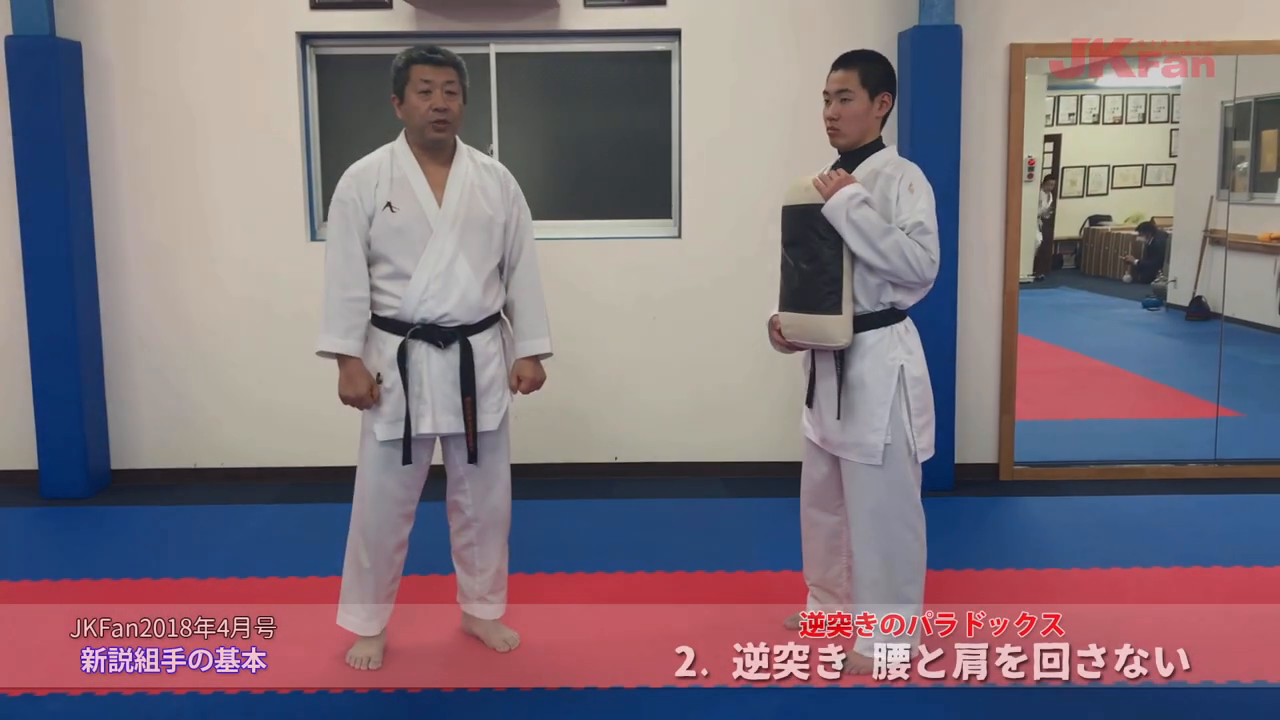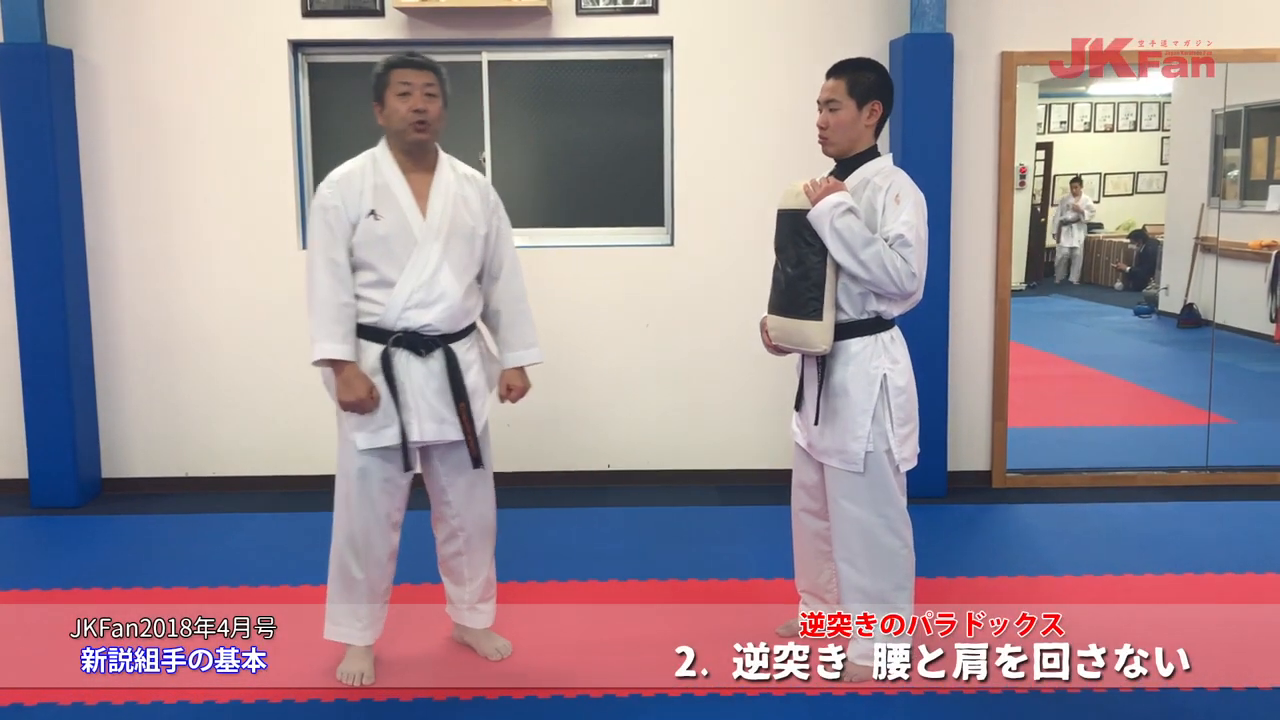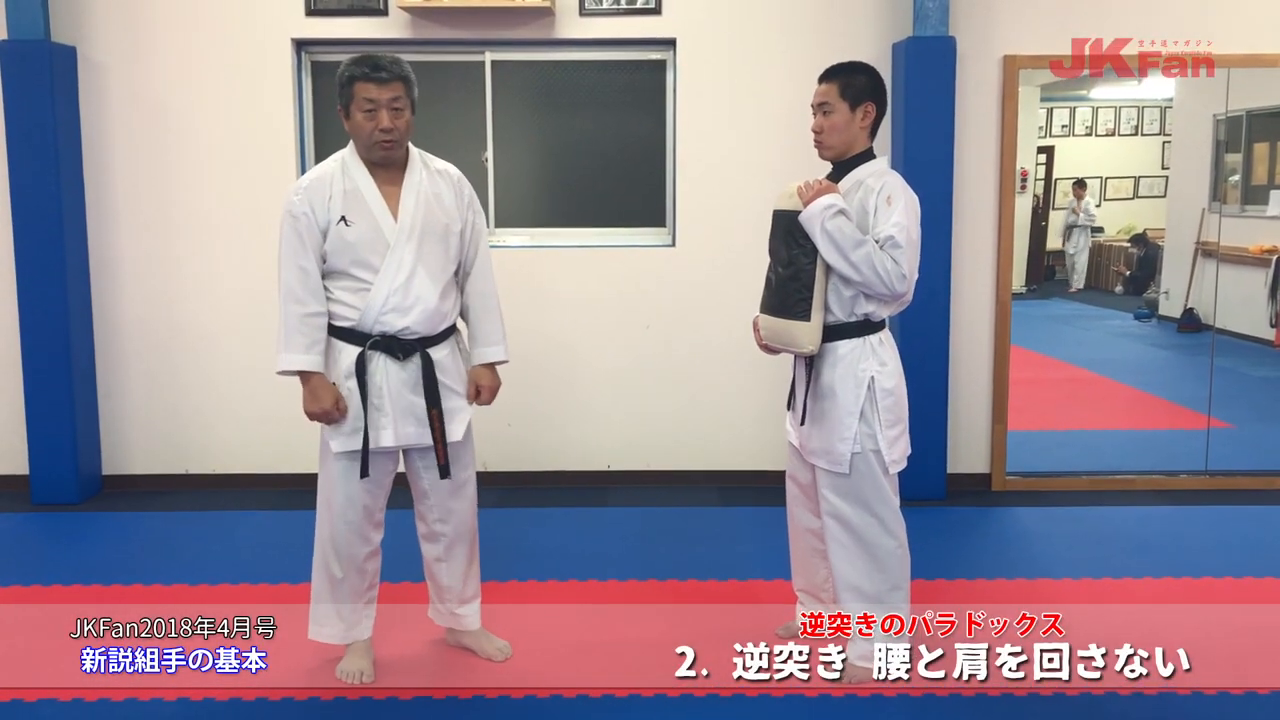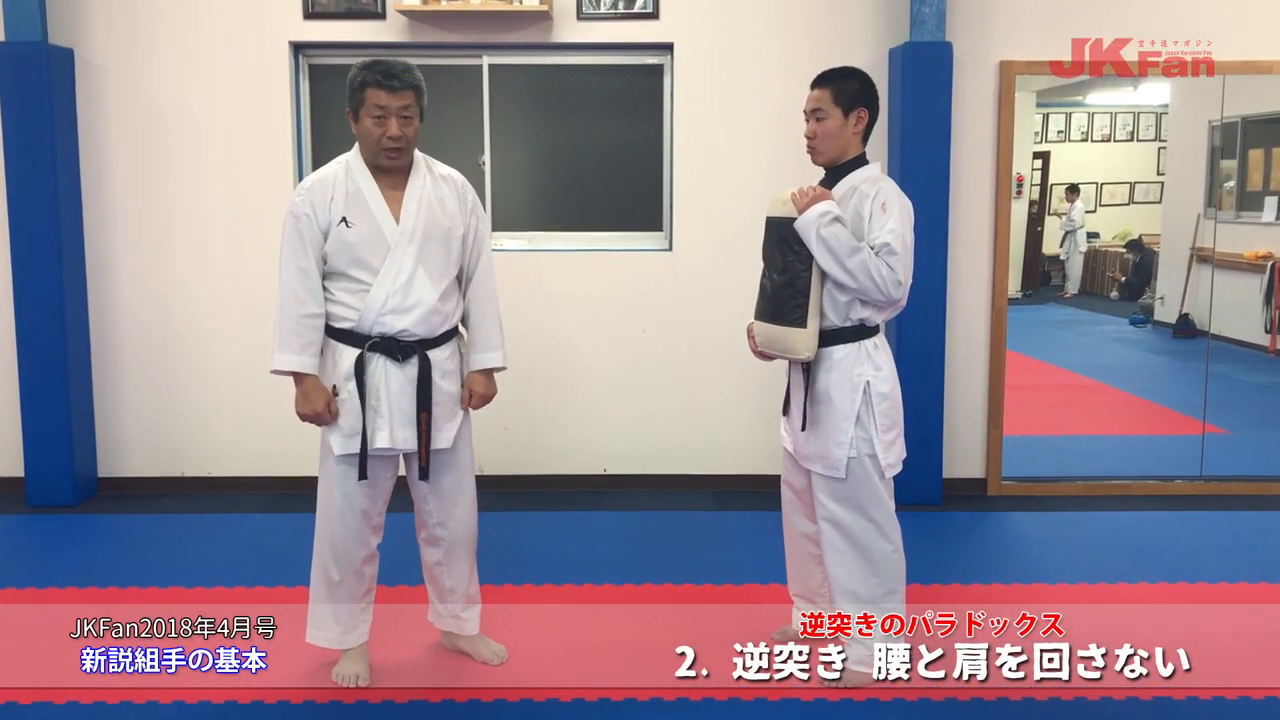
dt=1s
person 1, frame 1
left shoulder: (494, 180)
right shoulder: (365, 181)
left elbow: (521, 271)
right elbow: (346, 278)
left wrist: (530, 351)
right wrist: (349, 361)
left hip: (480, 359)
right hip: (400, 360)
left knee: (483, 495)
right knee: (383, 499)
left ankle: (481, 609)
right ankle: (367, 621)
person 1, frame 2
left shoulder: (473, 188)
right shoulder: (345, 186)
left elbow: (502, 280)
right elbow: (330, 284)
left wrist: (515, 359)
right wrist: (343, 368)
left hip: (457, 367)
right hip: (380, 368)
left knee: (468, 504)
right knee: (368, 511)
left ankle: (470, 617)
right ankle: (358, 636)
person 1, frame 3
left shoulder: (449, 183)
right shoulder: (315, 192)
left elbow: (476, 277)
right elbow: (301, 292)
left wrist: (486, 358)
right wrist: (312, 377)
left hip: (437, 368)
right hip: (358, 373)
left knee: (451, 505)
right knee: (350, 514)
left ankle: (459, 619)
right ankle: (354, 634)
person 1, frame 4
left shoulder: (453, 190)
right shoulder: (320, 194)
left elbow: (479, 283)
right elbow: (301, 294)
left wrist: (483, 364)
right wrist: (305, 377)
left hip: (437, 373)
right hip: (358, 375)
left knee: (451, 510)
right knee: (350, 516)
left ankle: (458, 622)
right ankle: (350, 636)
person 2, frame 1
left shoulder: (901, 178)
right shoulder: (830, 183)
left elbow: (920, 264)
left wrist: (848, 206)
right wrist: (787, 321)
left hip: (881, 359)
right hip: (829, 360)
left knee: (884, 504)
right knee: (823, 496)
left ankle: (890, 631)
right ankle: (832, 604)
person 2, frame 2
left shoulder: (893, 188)
right shoulder: (828, 188)
left elbow: (902, 276)
left wrist: (835, 212)
right wrist: (779, 323)
left hip: (867, 368)
right hip: (820, 363)
left knee: (869, 510)
right knee: (815, 501)
left ankle: (879, 640)
right ankle: (824, 609)
person 2, frame 3
left shoulder: (886, 189)
right shoulder: (825, 190)
left elbow: (893, 277)
left wrist: (826, 213)
left hip: (857, 368)
right hip: (813, 364)
left knee: (863, 510)
right knee: (810, 501)
left ankle: (877, 640)
right ankle: (820, 609)
person 2, frame 4
left shoulder: (880, 196)
right shoulder: (819, 196)
left elbow: (889, 282)
left wrist: (821, 221)
left hip: (853, 373)
right hip: (809, 369)
left knee: (859, 514)
right knee: (805, 504)
left ankle: (872, 646)
right ankle: (816, 614)
